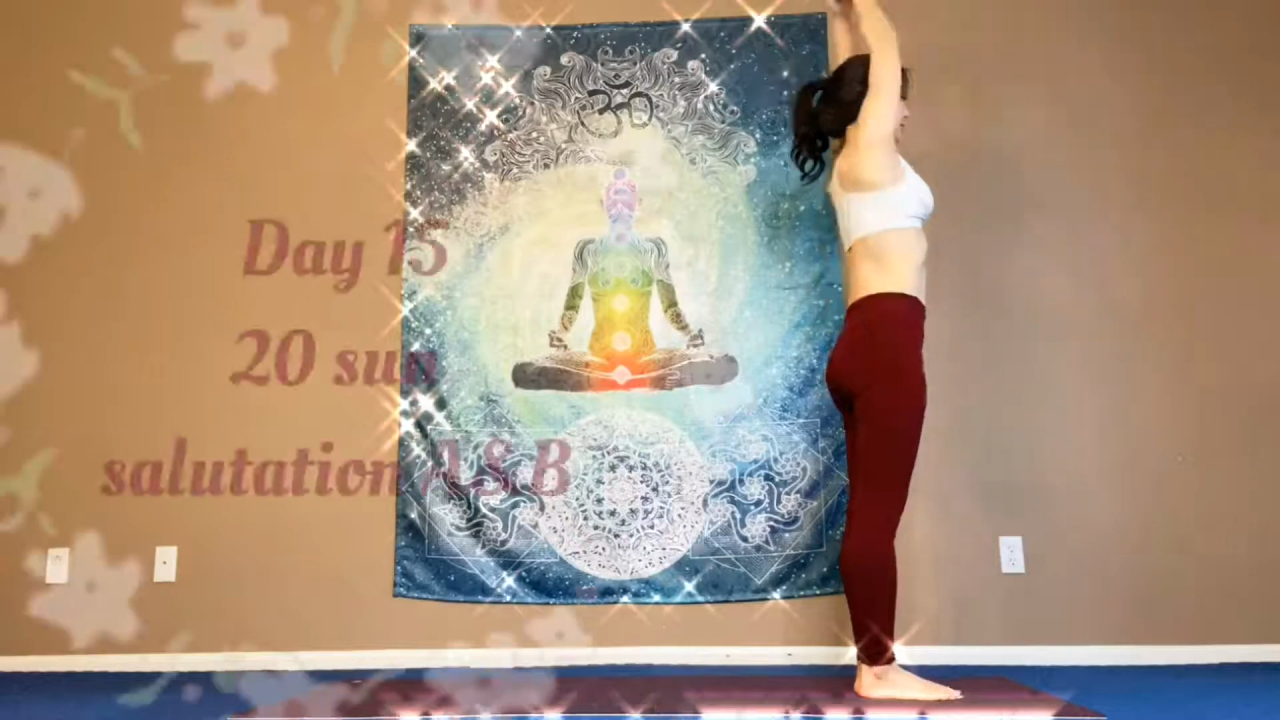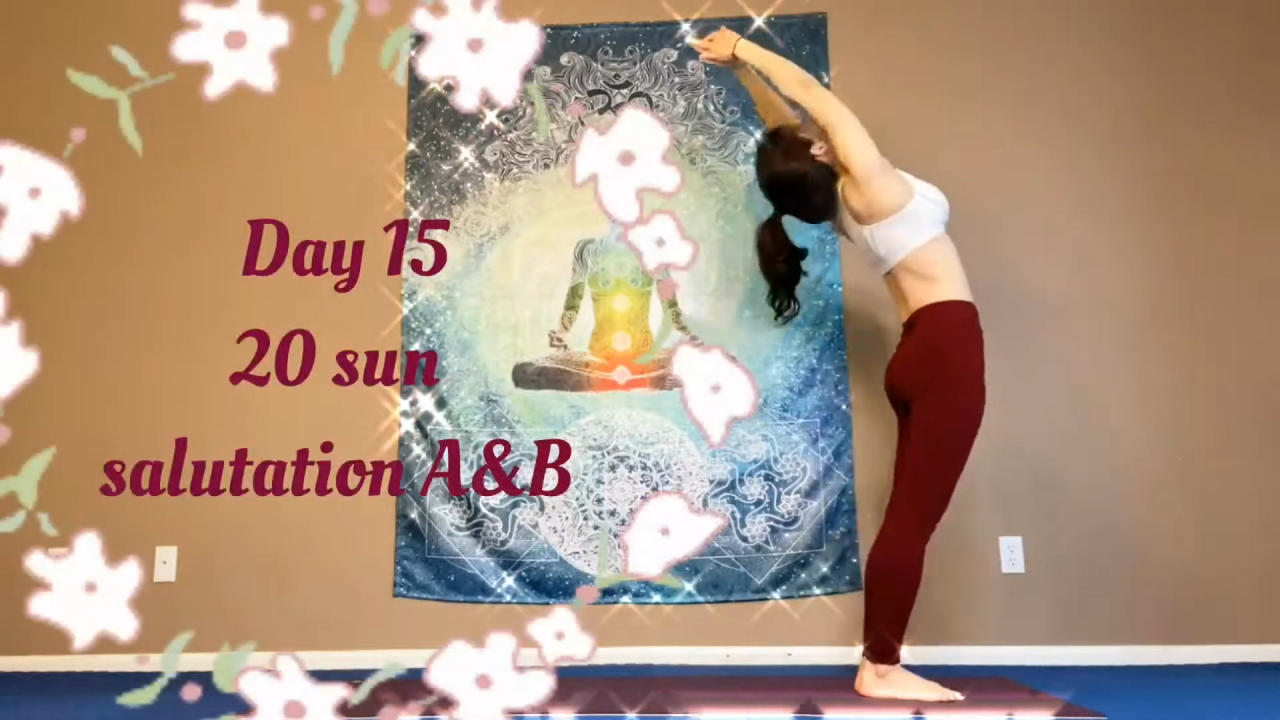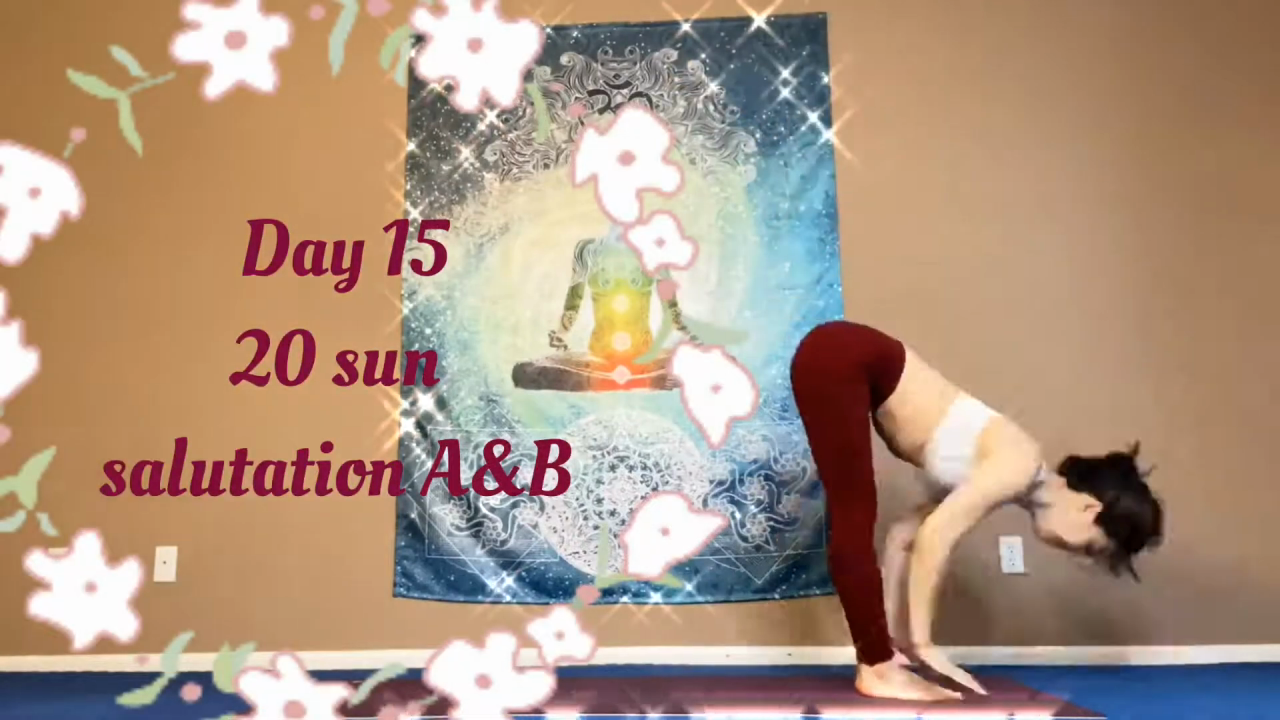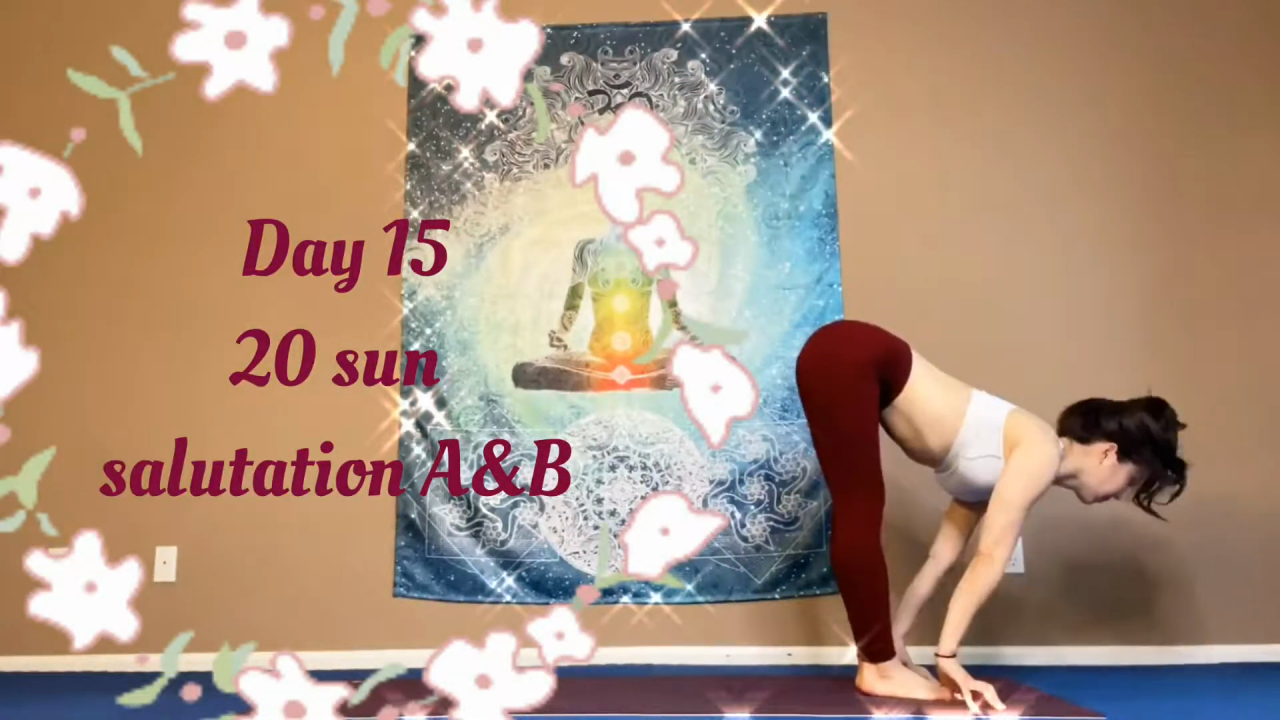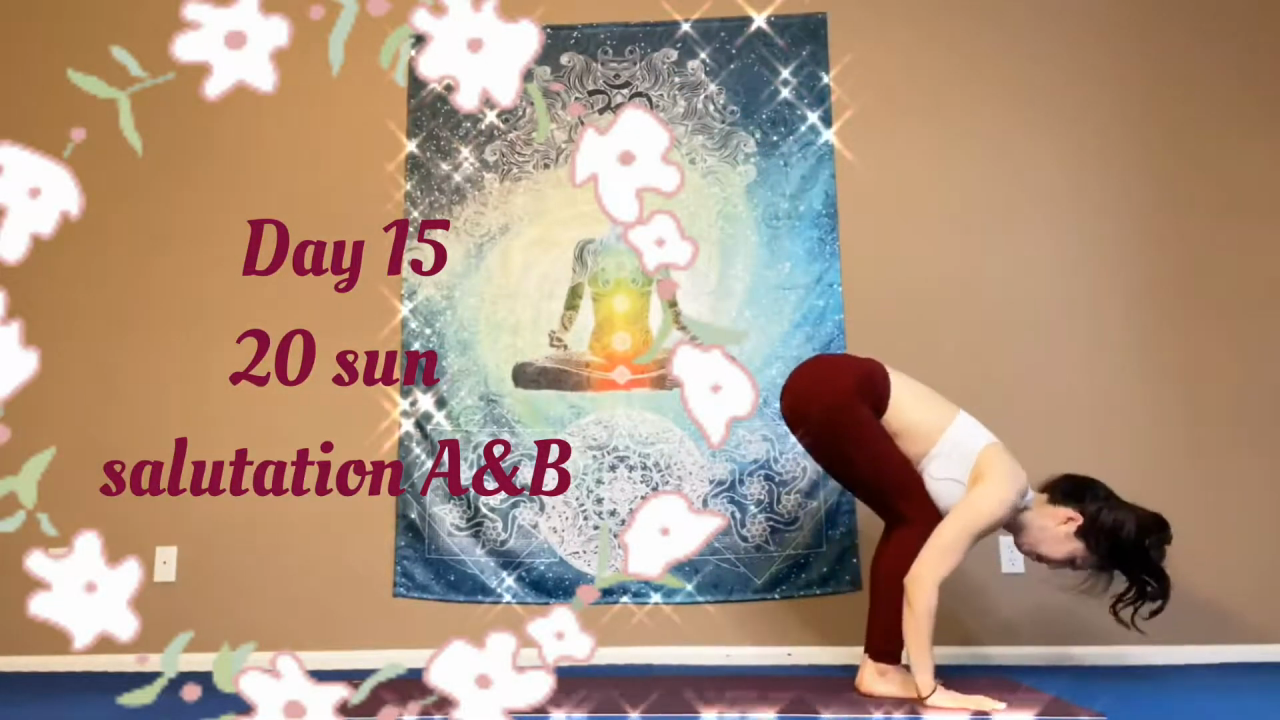
dt=0.4s
person 1, frame 1
left shoulder: (852, 160)
right shoulder: (868, 146)
left elbow: (856, 62)
left hip: (866, 343)
right hip: (884, 338)
left knee: (871, 512)
right knee: (876, 512)
left ankle: (877, 661)
right ankle: (878, 668)
person 1, frame 2
left shoulder: (840, 202)
right shoulder: (866, 184)
left elbow: (785, 126)
right elbow: (812, 96)
left wrist: (738, 61)
right wrist: (742, 51)
left hip: (927, 355)
right hip: (948, 351)
left knee: (908, 517)
right knee: (914, 518)
left ankle: (881, 662)
right ankle: (882, 668)
person 1, frame 3
left shoulder: (1003, 470)
right shoulder: (1019, 466)
left elbow: (911, 533)
right elbow: (935, 537)
right wrist: (917, 639)
left hip: (847, 359)
right hip: (840, 359)
left knee: (854, 516)
right knee: (852, 514)
left ankle: (877, 663)
right ankle: (875, 668)
person 1, frame 4
left shoulder: (1002, 471)
right shoulder: (1040, 452)
left elbow: (943, 553)
right elbow: (990, 556)
left wrist: (892, 638)
right wrist: (946, 656)
left hip: (857, 361)
right hip: (848, 358)
left knee: (859, 517)
right knee: (859, 517)
left ankle: (880, 659)
right ankle: (879, 667)
person 1, frame 5
left shoulder: (999, 490)
right shoulder: (1002, 491)
left elbow: (918, 577)
right elbow: (921, 578)
right wrist: (927, 686)
left hip: (838, 389)
right hip: (827, 389)
left knee: (912, 520)
right knee: (916, 518)
left ankle: (880, 663)
right ankle: (881, 667)
person 2, frame 1
left shoulder: (655, 249)
right shoulder: (587, 250)
left elbow: (670, 306)
right elbow: (571, 303)
left wrist: (689, 336)
right wrist: (560, 333)
right hip: (597, 359)
left knee: (724, 365)
right knee: (524, 371)
person 2, frame 2
right shoulder: (588, 250)
left elbow: (670, 303)
right elbow: (572, 304)
left wrist: (687, 337)
right wrist: (559, 337)
left hip: (645, 358)
right hip: (599, 357)
right knee: (523, 372)
person 2, frame 3
right shoulder: (588, 250)
left elbow: (669, 302)
right elbow: (572, 303)
left wrist: (686, 336)
right wrist: (560, 335)
left hip: (645, 358)
right hip: (599, 357)
right knee: (524, 372)
person 2, frame 4
right shoulder: (588, 250)
left elbow: (670, 303)
right elbow: (572, 303)
left wrist: (686, 336)
right wrist: (560, 335)
left hip: (645, 358)
right hip: (599, 357)
right knee: (524, 372)
person 2, frame 5
right shoulder: (588, 250)
left elbow: (670, 303)
right elbow: (572, 304)
right wrist: (560, 336)
left hip: (645, 358)
right hip: (599, 359)
right knee: (525, 372)
